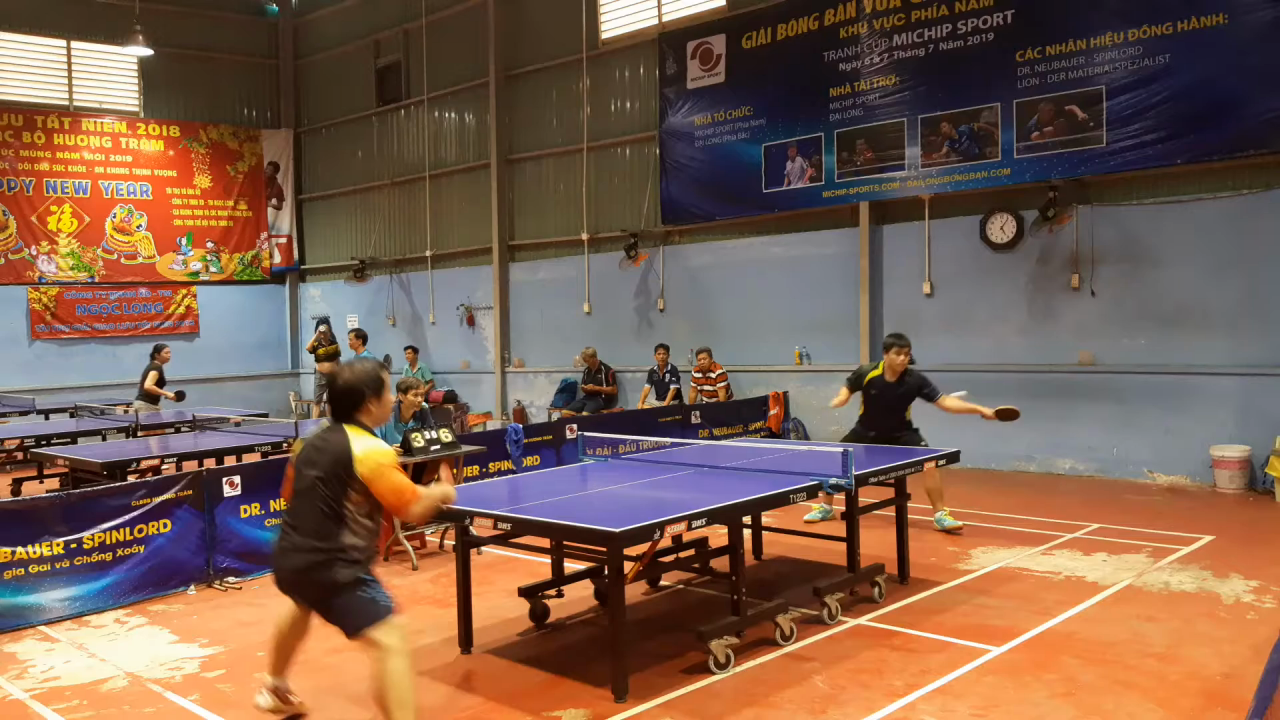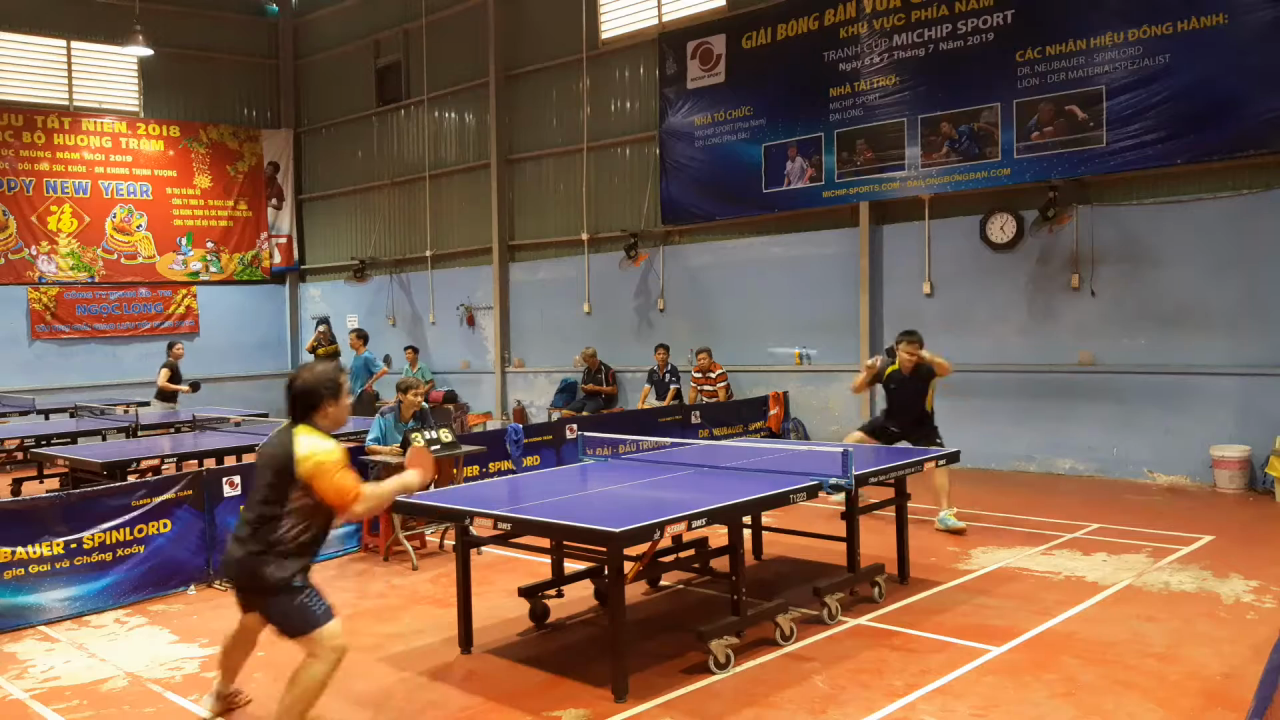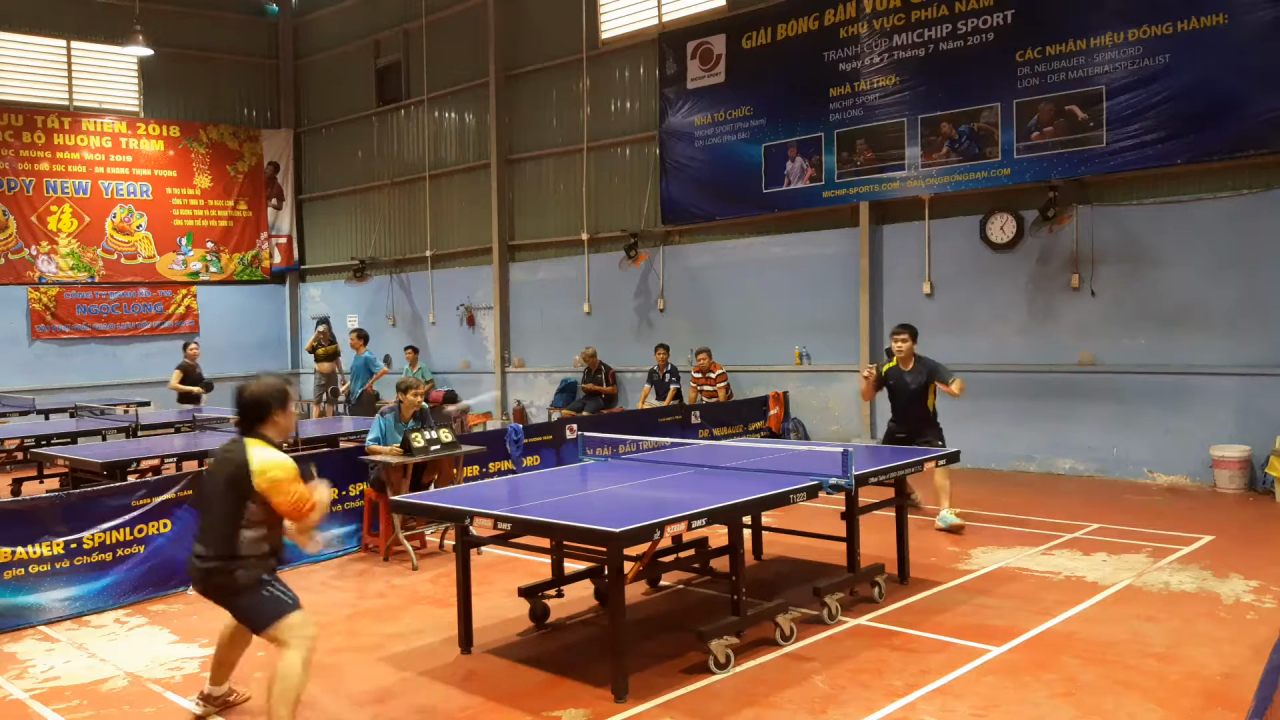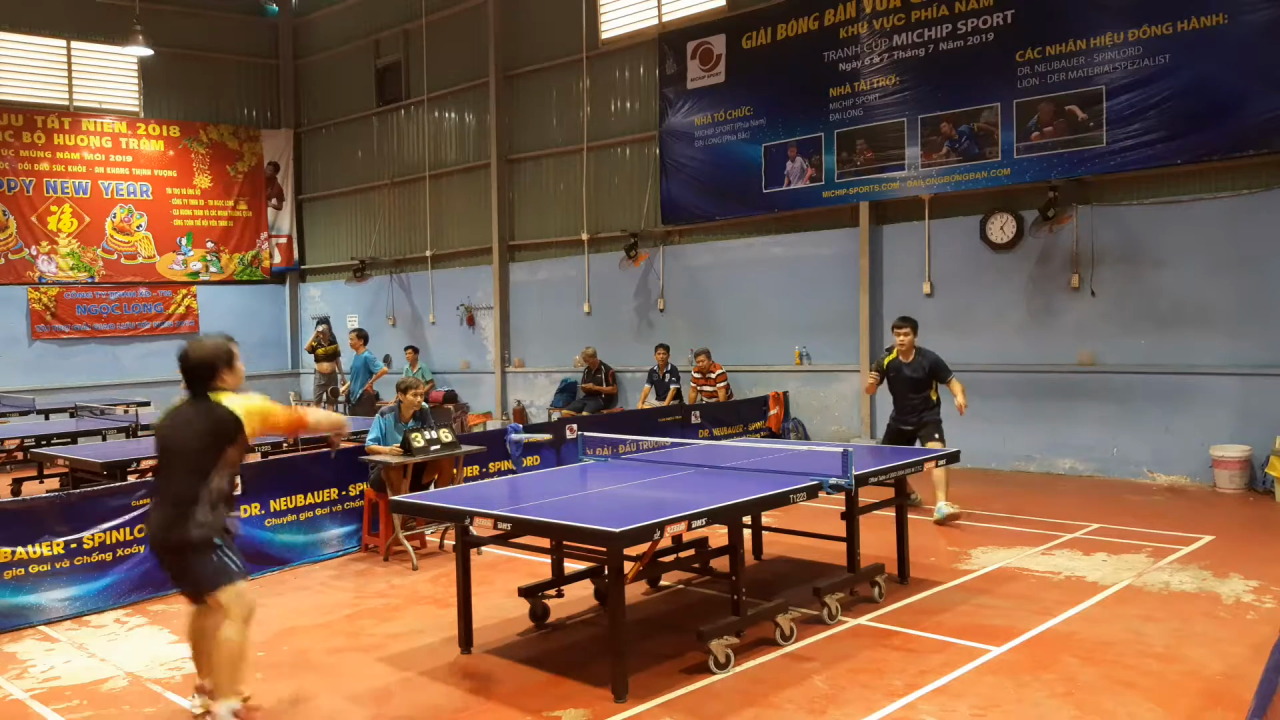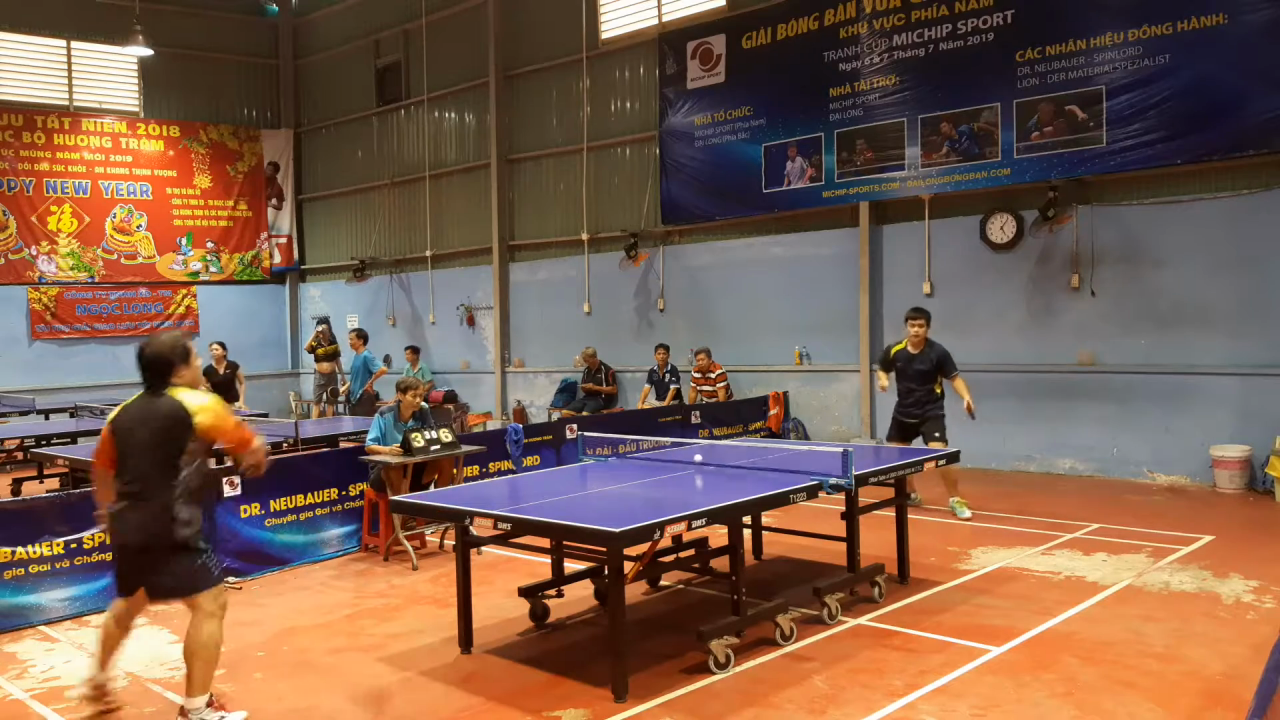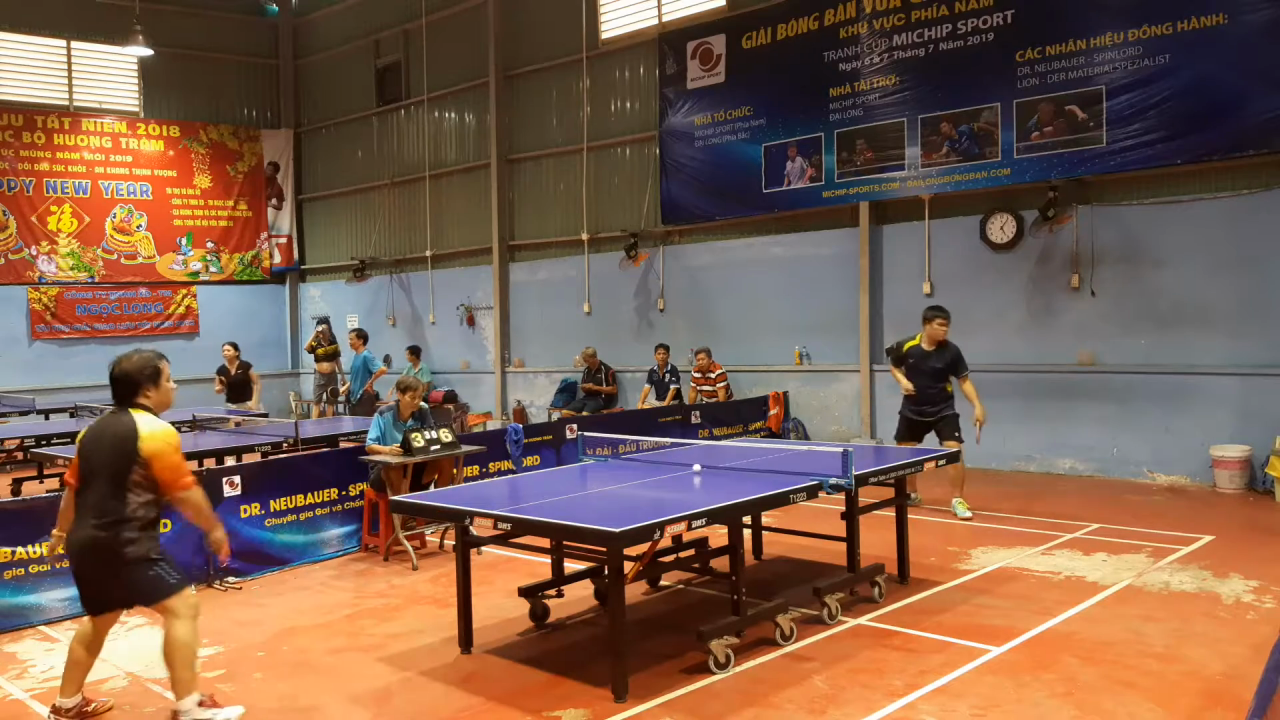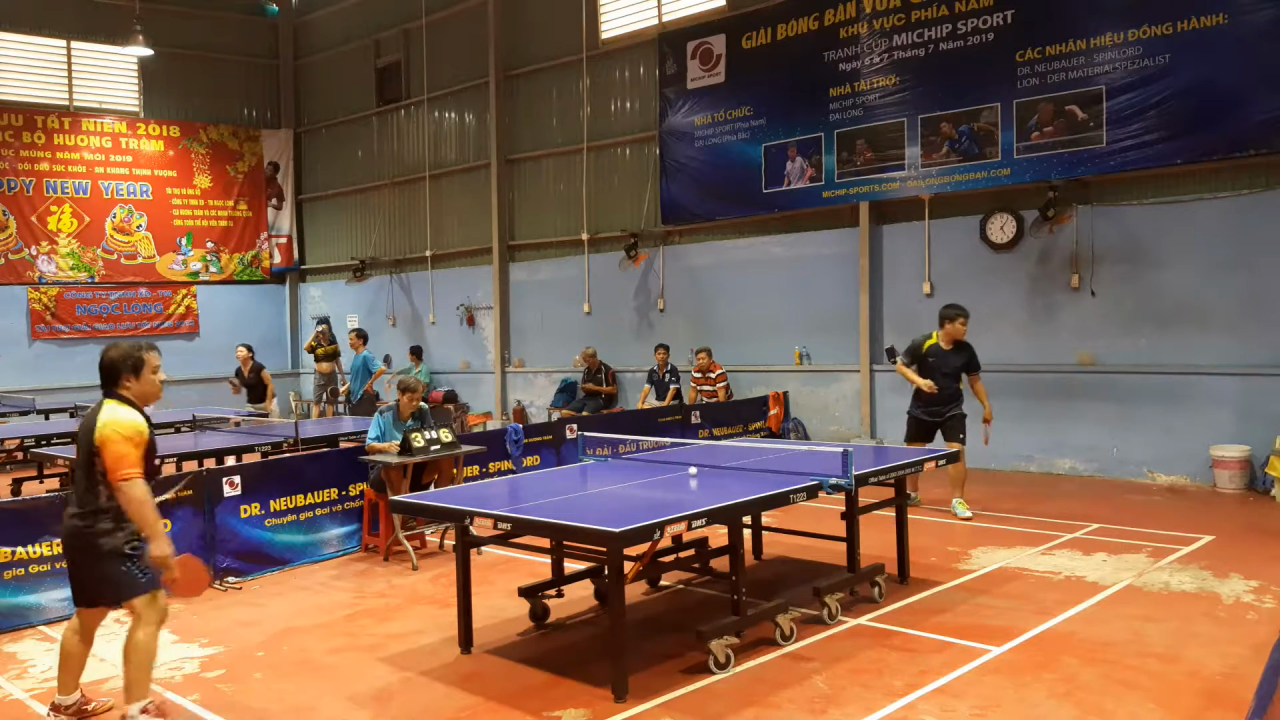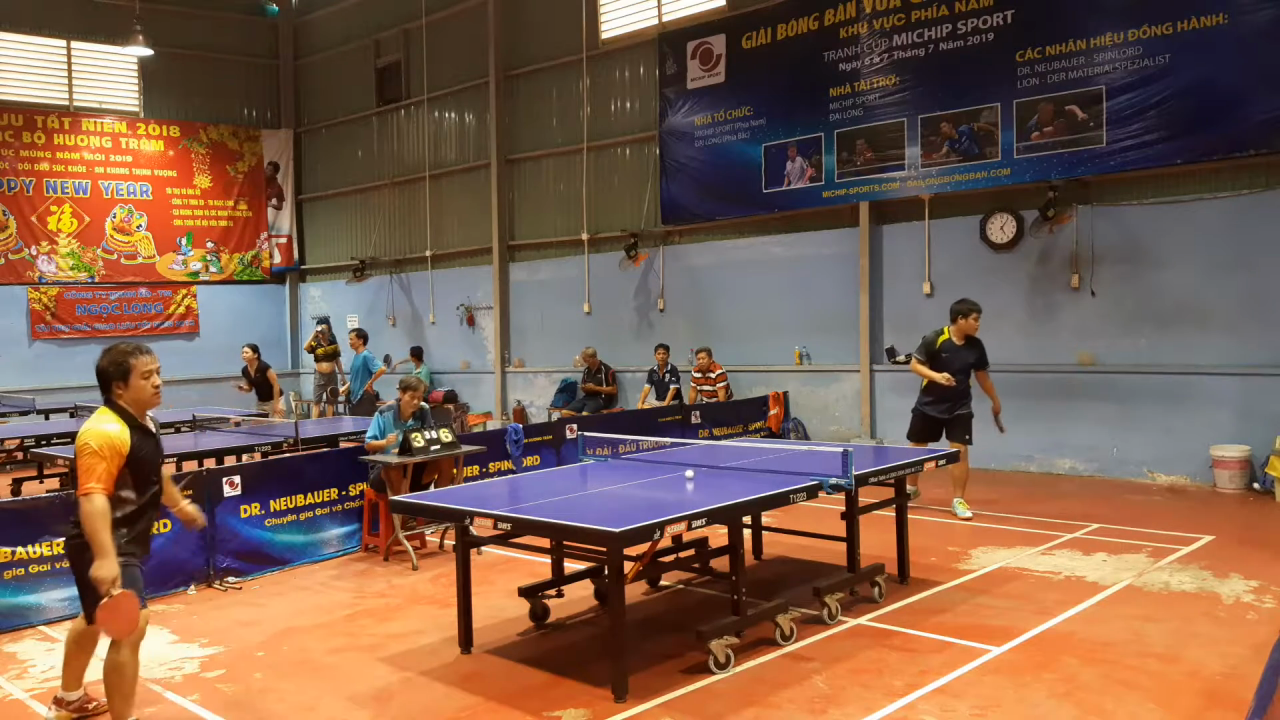
dt=0.2s
person 1, frame 1
left shoulder: (314, 442)
right shoulder: (372, 452)
left elbow: (291, 495)
right elbow: (412, 508)
right wrist: (444, 491)
left hip: (292, 560)
right hip: (335, 570)
left knee: (303, 609)
right knee: (393, 646)
left ankle: (275, 690)
person 1, frame 2
left shoulder: (281, 439)
right shoulder: (320, 450)
right elbow: (357, 505)
right wrist: (406, 481)
left hip: (243, 558)
right hip: (271, 567)
left knee: (252, 623)
right knee: (328, 647)
person 1, frame 3
left shoulder: (228, 454)
right shoulder: (274, 463)
right elbow: (307, 515)
left wrist: (289, 529)
right wrist: (321, 496)
left hip: (207, 563)
right hip: (239, 570)
left knee: (249, 618)
right knee: (299, 639)
person 1, frame 4
left shoulder: (172, 418)
right shoulder: (240, 411)
right elbow: (305, 419)
right wrist: (338, 421)
left hip: (164, 529)
right hip: (197, 531)
left knee: (207, 603)
right knee: (237, 608)
person 1, frame 5
left shoulder: (123, 413)
right shoulder: (199, 405)
left elbow: (102, 467)
right elbow: (253, 450)
left wrist: (106, 505)
right wrist: (256, 456)
left hip: (130, 526)
right hip: (172, 529)
left knee: (128, 602)
right knee: (210, 607)
left ankle: (98, 683)
person 1, frame 6
left shoulder: (97, 428)
right shoulder: (156, 431)
left elbow: (74, 485)
right elbow: (183, 492)
left wrist: (62, 530)
right wrist: (215, 529)
left hip: (88, 542)
right hip: (126, 544)
left knee: (98, 621)
right knee: (184, 607)
person 1, frame 7
left shoulder: (104, 413)
right shoulder: (125, 420)
right elbow: (130, 482)
right wrist: (156, 538)
left hip: (87, 531)
right hip: (108, 536)
left knee: (88, 615)
right knee: (149, 609)
person 1, frame 8
left shoulder: (139, 421)
right shoulder: (106, 430)
left elbow: (151, 474)
right elbow: (92, 497)
left wrist: (179, 504)
right wrist: (106, 557)
left hip: (123, 544)
right hip: (106, 549)
left knee: (92, 621)
right knee: (132, 627)
person 2, frame 1
left shoulder: (915, 380)
right shoulder: (867, 373)
left elbow: (944, 402)
right elbow: (848, 388)
left wrist: (979, 409)
right wrist: (841, 398)
left hip: (901, 430)
right hip: (868, 429)
left ankle: (941, 515)
right ankle: (826, 506)
person 2, frame 2
left shoulder: (926, 367)
right shoulder: (885, 369)
left elbow: (946, 370)
right elbow: (856, 389)
left wrist: (932, 360)
right wrist: (867, 372)
left hip: (921, 426)
right hip: (890, 423)
right knee: (853, 441)
left ankle: (945, 514)
person 2, frame 3
left shoulder: (928, 367)
right shoulder: (885, 369)
left elbow: (956, 384)
right elbow: (867, 398)
left wrist: (954, 388)
right wrist: (867, 381)
left hip: (926, 427)
right hip: (898, 427)
left knee: (938, 464)
left ankle: (946, 514)
right ankle: (910, 495)
person 2, frame 4
left shoulder: (930, 359)
right shoulder: (886, 361)
left elbow: (951, 381)
right elbow: (870, 389)
left wrist: (960, 397)
right wrist: (870, 384)
left hip: (927, 418)
right hip: (900, 419)
left ankle: (942, 506)
right ankle: (910, 495)
person 2, frame 5
left shoulder: (938, 352)
right shoulder: (894, 351)
left elbow: (954, 378)
right elbow: (882, 370)
left wrist: (966, 397)
right wrist: (882, 380)
left hip: (931, 411)
right hip: (903, 412)
left ankle: (955, 500)
right ankle: (911, 494)
person 2, frame 6
left shoulder: (951, 351)
right shoulder: (906, 346)
left elbow: (964, 380)
right elbow: (893, 366)
left wrist: (977, 407)
right wrist: (902, 381)
left hip: (943, 410)
right hip: (912, 410)
left knee: (954, 451)
left ankle: (957, 500)
right ankle: (912, 494)
person 2, frame 7
left shoulder: (966, 350)
right shoulder: (922, 344)
left elbow: (974, 379)
right elbow: (901, 366)
left wrist: (986, 407)
right wrist: (919, 381)
left hip: (952, 410)
right hip: (921, 409)
left knee: (957, 452)
left ankle: (957, 500)
right ankle: (912, 493)
person 2, frame 8
left shoulder: (976, 345)
right shoulder: (934, 340)
left elbow: (982, 375)
right elbow: (914, 364)
left wrist: (995, 401)
right wrist: (936, 376)
left hip: (959, 408)
right hip: (929, 406)
left knee: (960, 452)
right knee: (916, 449)
left ankle: (958, 500)
right ankle: (911, 488)
